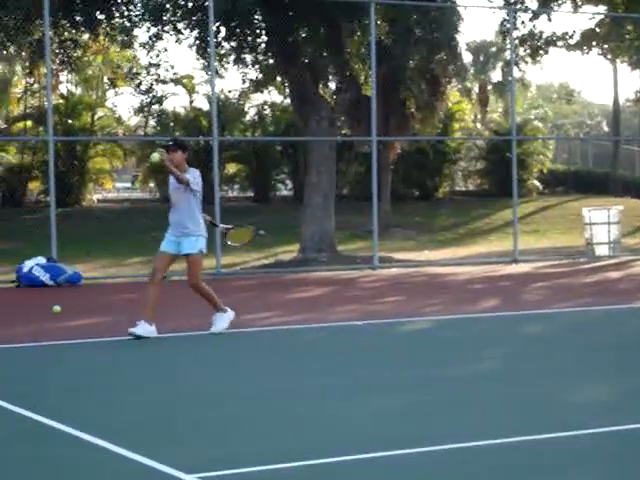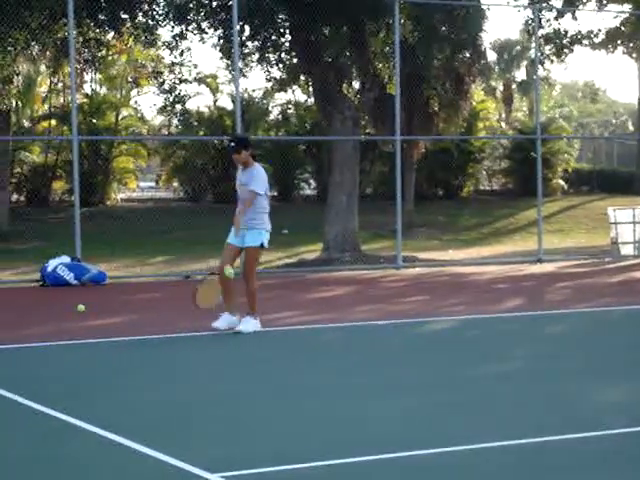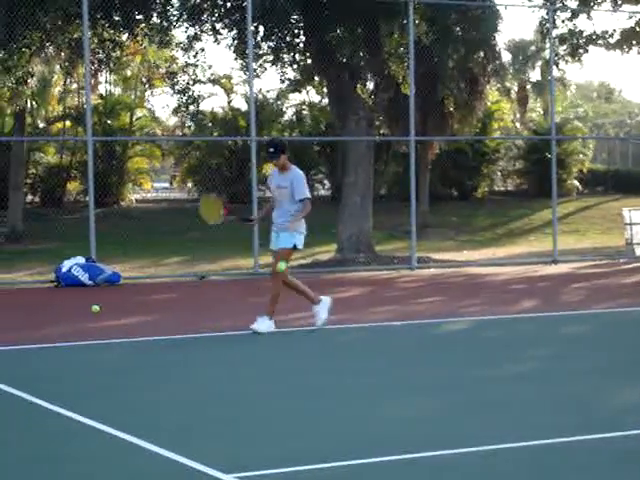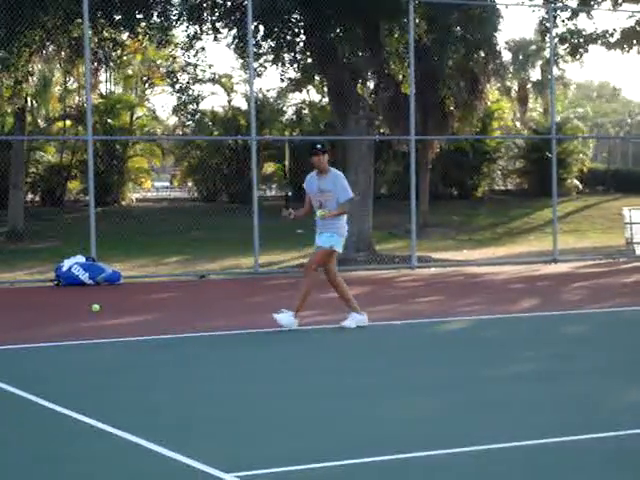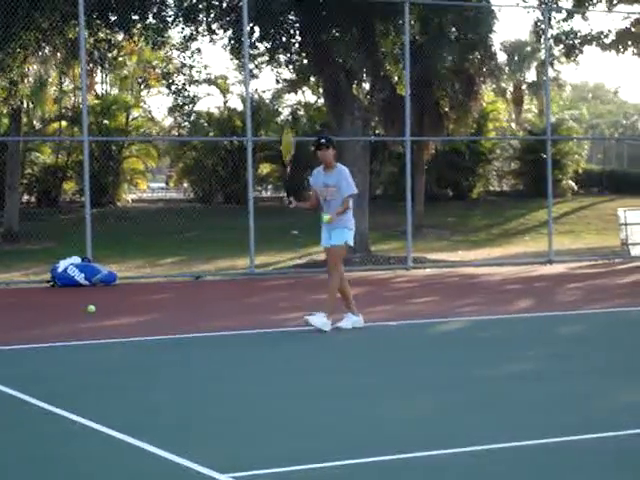
dt=0.3s
person 1, frame 1
left shoulder: (193, 174)
right shoulder: (172, 178)
left elbow: (183, 180)
left wrist: (168, 165)
left hip: (194, 235)
right hip: (173, 233)
left knee: (194, 282)
right knee: (155, 276)
left ankle: (223, 312)
right ankle: (146, 324)
person 1, frame 2
left shoulder: (258, 172)
right shoulder: (240, 171)
left elbow: (249, 199)
left wrist: (239, 216)
left hip: (256, 228)
right hip: (239, 228)
left knee: (248, 274)
right knee: (223, 270)
left ankle: (252, 317)
right ankle: (230, 314)
person 1, frame 3
left shoulder: (297, 175)
right shoulder: (273, 175)
left elbow: (306, 205)
left wrist: (296, 219)
right wrist: (259, 216)
left hip: (292, 231)
right hip: (277, 229)
left knee: (277, 274)
right knee: (283, 277)
left ankle: (268, 318)
right ankle: (319, 302)
person 1, frame 4
left shoulder: (337, 177)
right shoulder: (310, 179)
left elbow: (346, 207)
right elbow: (307, 208)
left wrist: (331, 213)
right wrist: (293, 213)
left hip: (334, 231)
right hip: (321, 231)
left knee: (309, 268)
right knee: (332, 276)
left ankle: (293, 315)
right ankle: (358, 313)
person 1, frame 5
left shoulder: (342, 172)
right shoulder: (316, 174)
left elbow: (346, 202)
right elbow: (314, 203)
left wrist: (334, 215)
right wrist: (297, 203)
left hip: (343, 226)
right hip: (327, 227)
left knee: (333, 270)
right knee: (337, 271)
left ankle: (326, 316)
right ankle: (354, 314)
